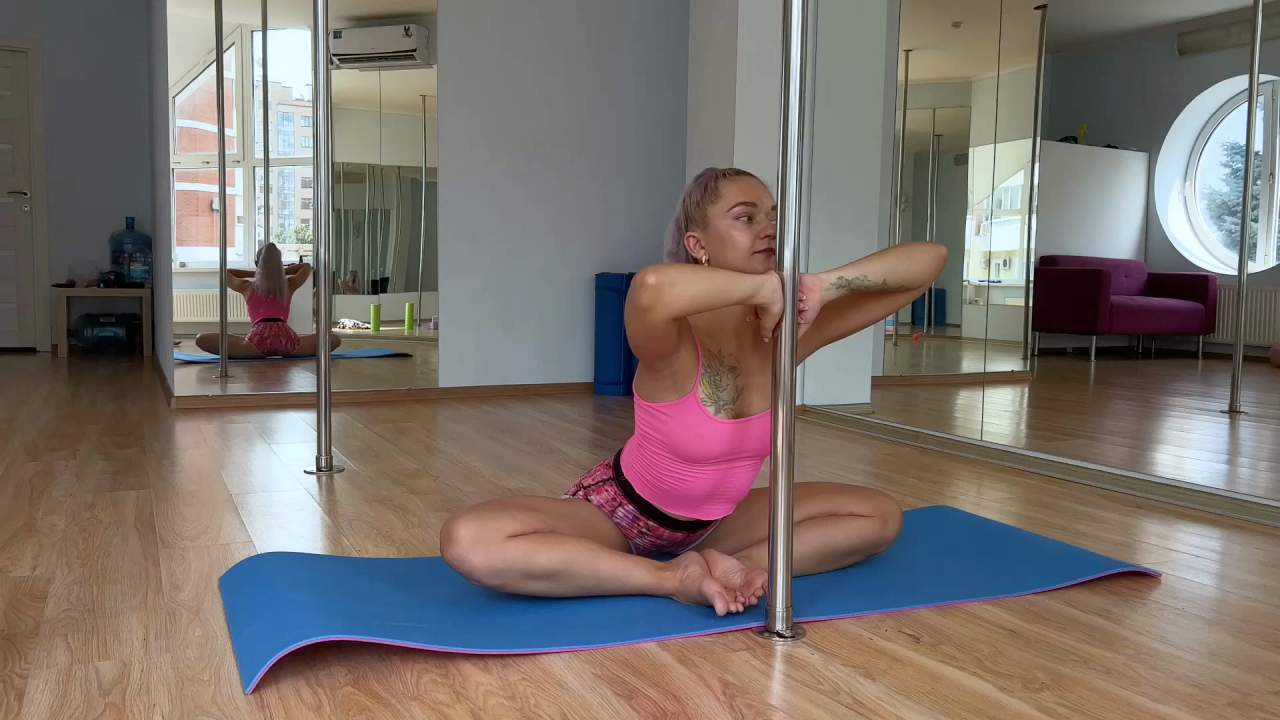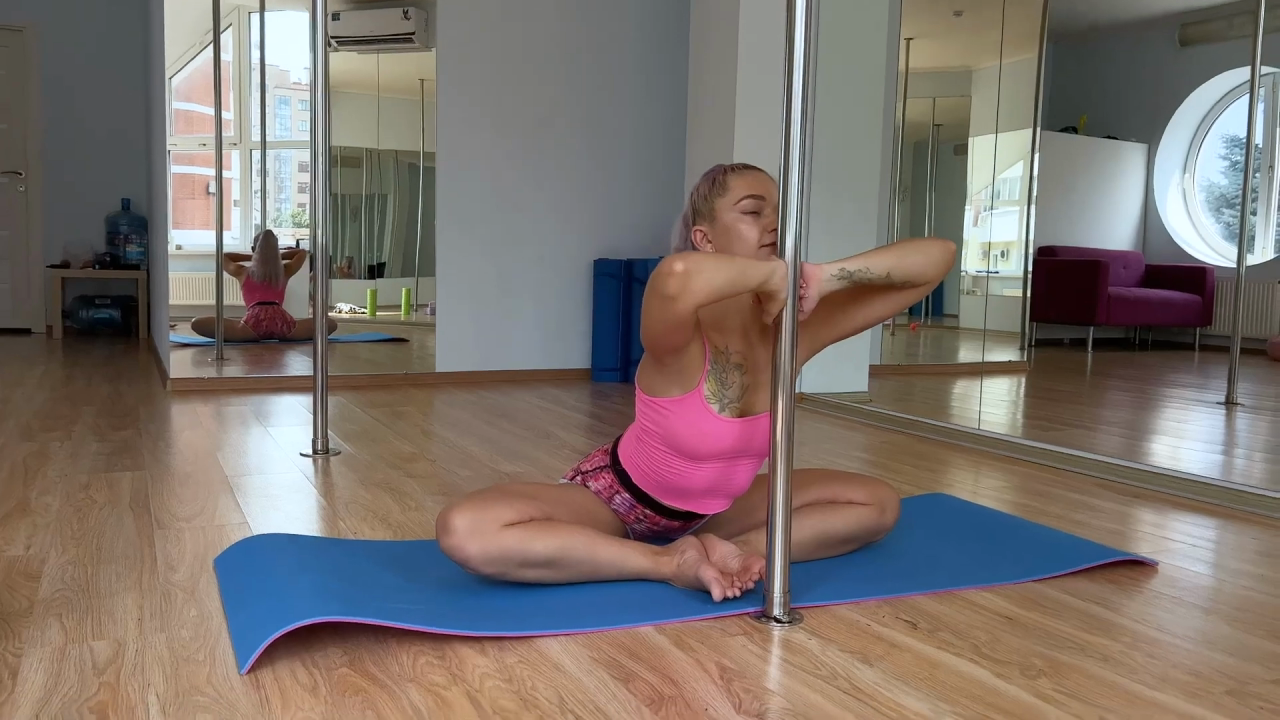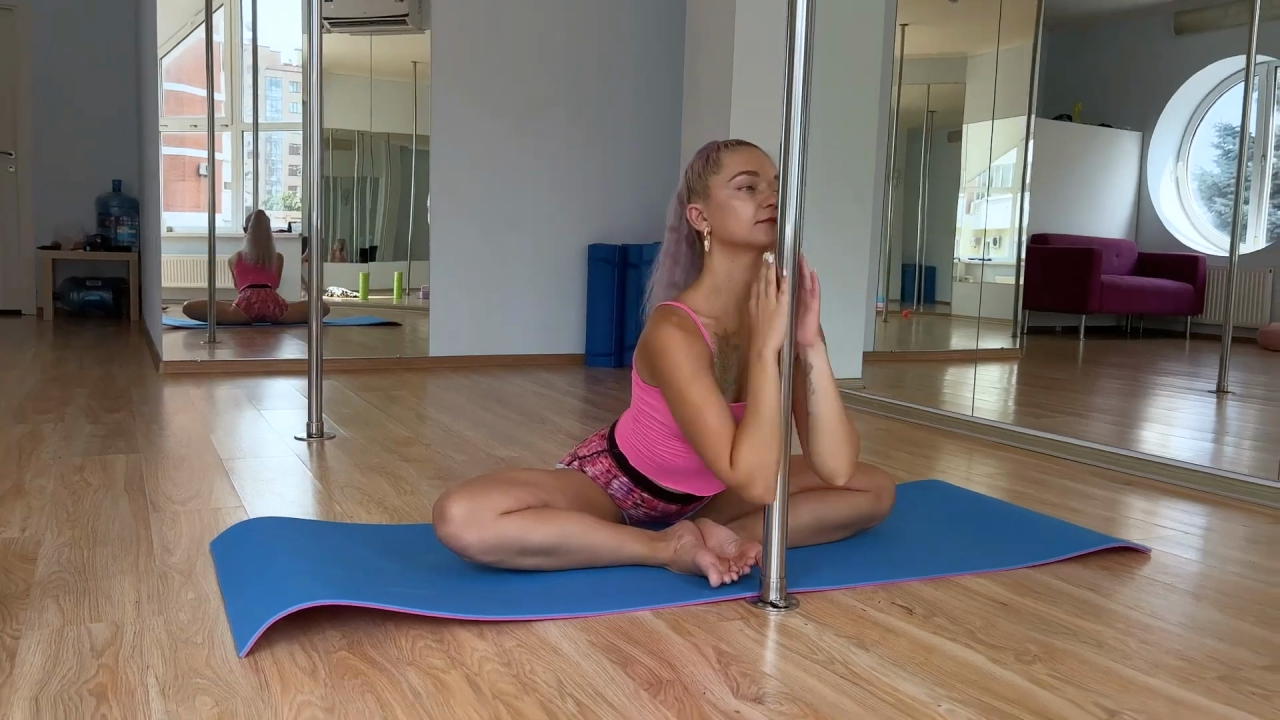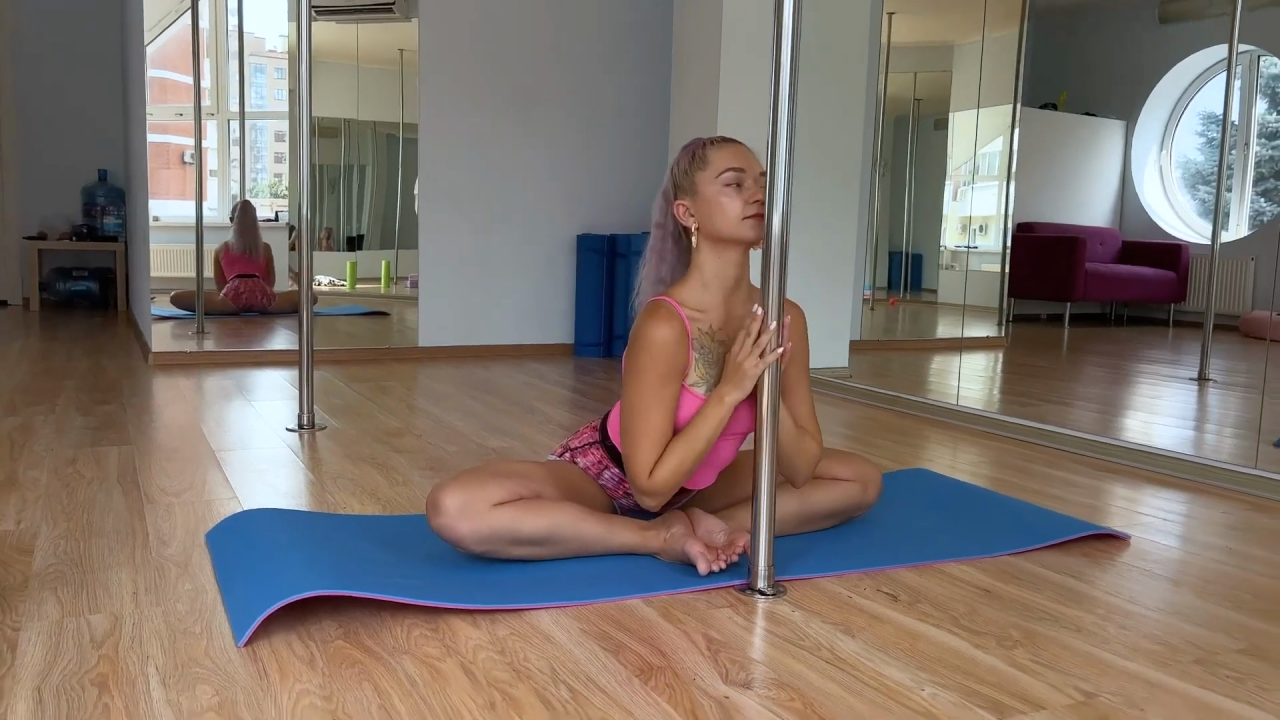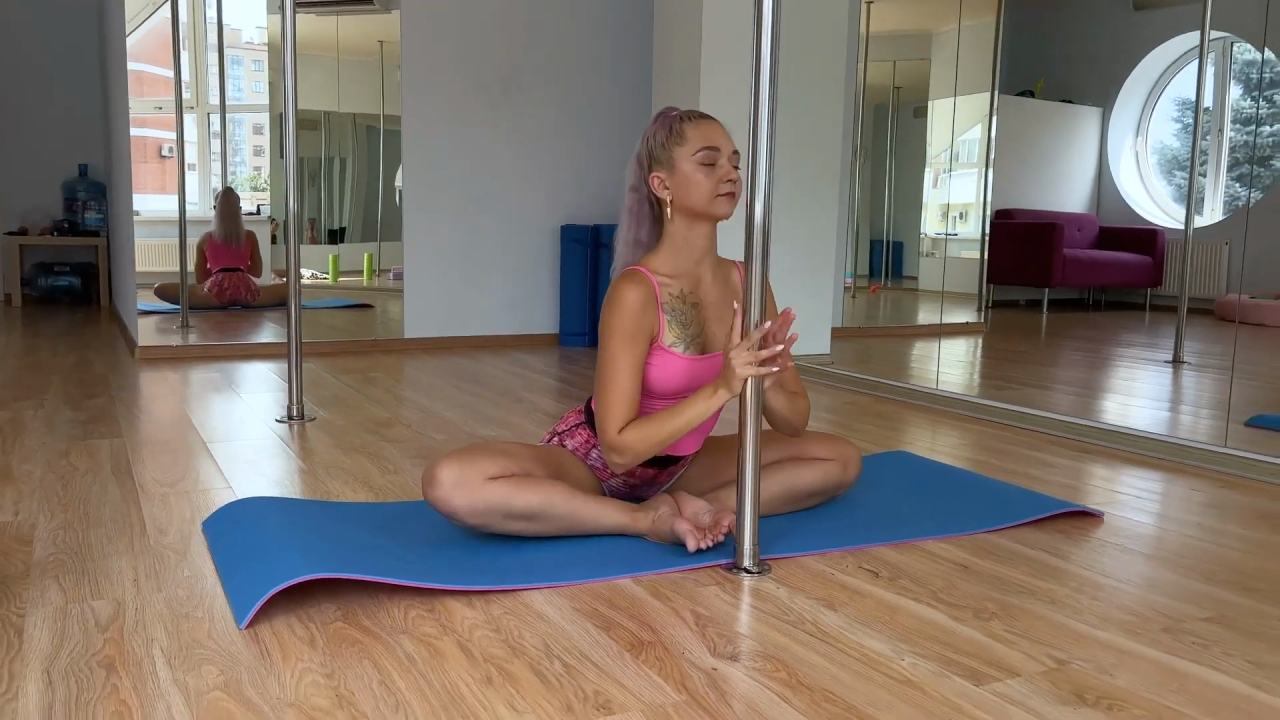
dt=0.5s
person 1, frame 1
left shoulder: (791, 332)
right shoulder: (673, 343)
left elbow: (930, 260)
right elbow: (652, 286)
left wrist: (826, 282)
right wrist: (764, 285)
left hip: (712, 522)
right hip: (619, 514)
left knee: (880, 516)
right knee: (468, 541)
left ankle: (720, 567)
right ankle: (675, 579)
person 1, frame 2
left shoulder: (798, 329)
right shoulder: (678, 338)
left elbow: (940, 257)
right elbow: (676, 274)
left wrist: (825, 275)
right wrist: (772, 271)
left hip: (706, 512)
right hip: (613, 500)
left knee: (878, 503)
right knee: (463, 531)
left ankle: (718, 553)
right ankle: (669, 563)
person 1, frame 3
left shoulder: (793, 319)
right shoulder: (674, 331)
left elbow: (837, 470)
right elbow: (755, 484)
left wrist: (810, 345)
right wrist: (767, 345)
left hip: (702, 497)
right hip: (611, 487)
left knee: (874, 491)
right knee: (460, 518)
left ankle: (714, 536)
right ankle: (668, 549)
person 1, frame 4
left shoulder: (785, 321)
right shoulder: (663, 326)
left elbow: (801, 471)
right elbow: (650, 487)
right wrist: (730, 390)
left hip: (692, 486)
right hip: (602, 477)
left knee: (862, 479)
right knee: (454, 509)
left ankle: (711, 526)
right ankle: (660, 538)
person 1, frame 5
left shoulder: (748, 284)
right shoulder: (635, 292)
left elbow: (796, 420)
right elbow: (619, 447)
left wrist: (763, 382)
right wrist: (721, 388)
left hip: (678, 466)
right hip: (591, 462)
left knee: (841, 459)
right knee: (450, 485)
right ankle: (647, 521)
